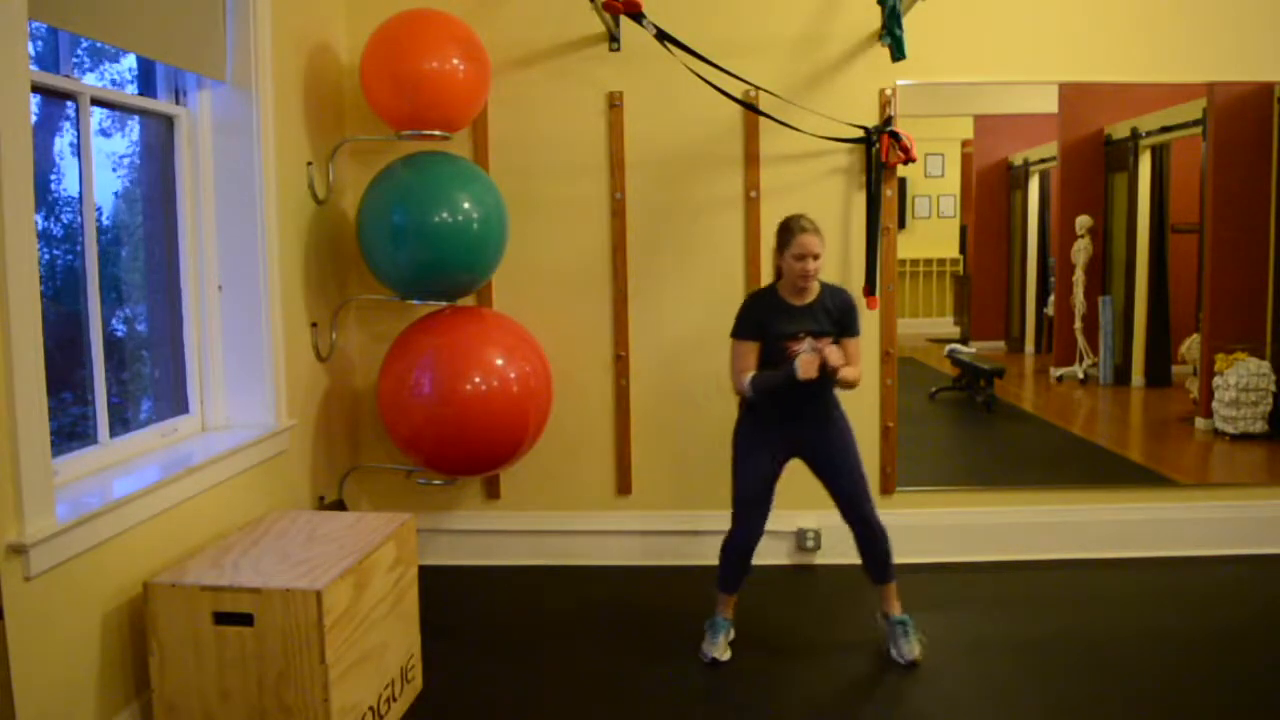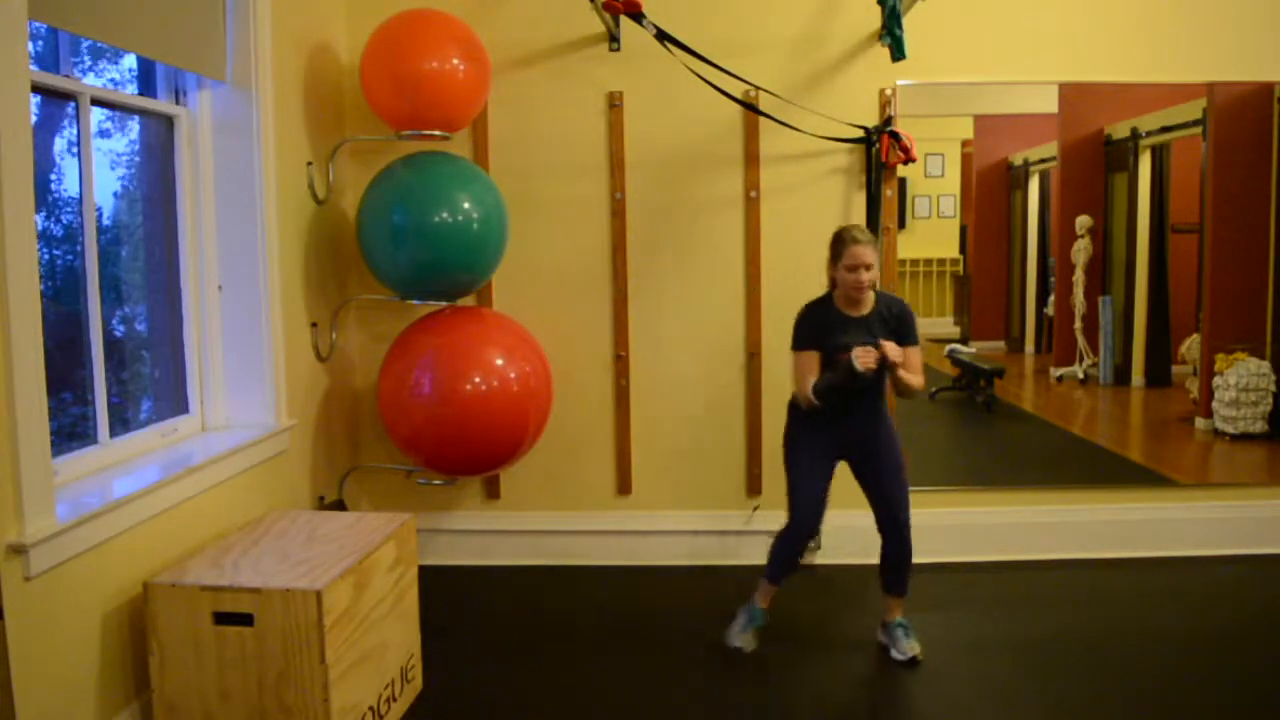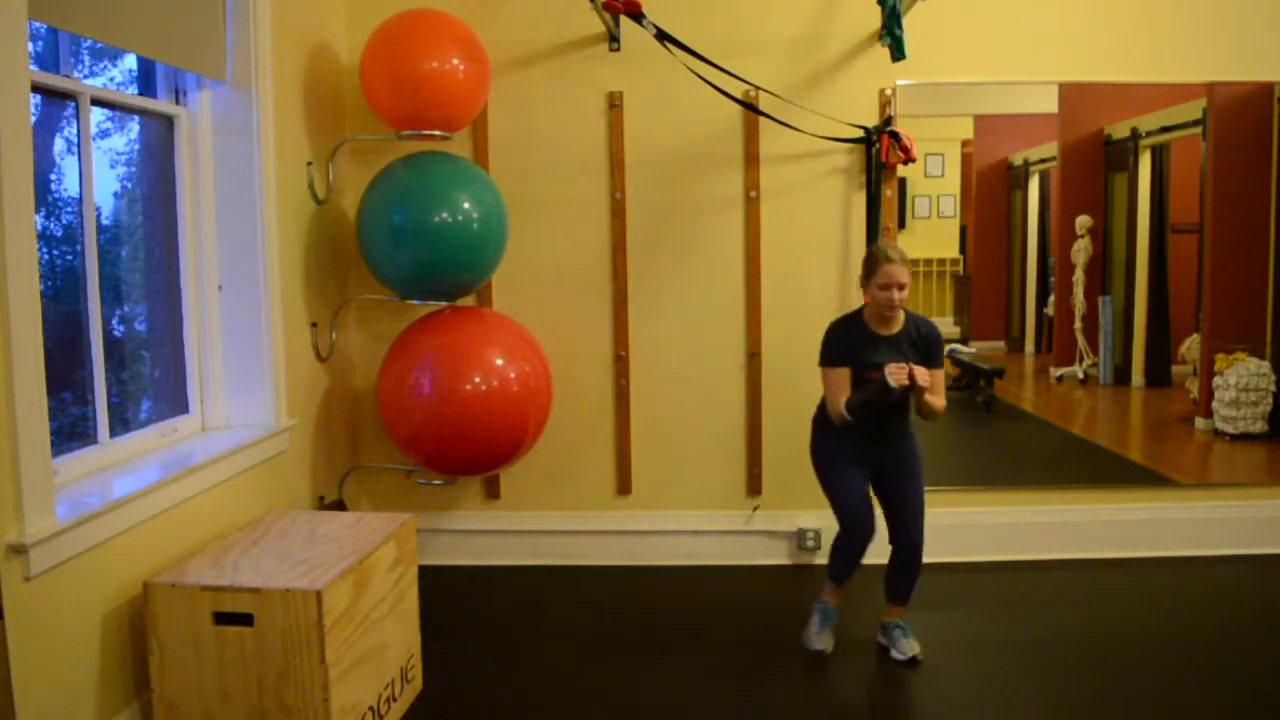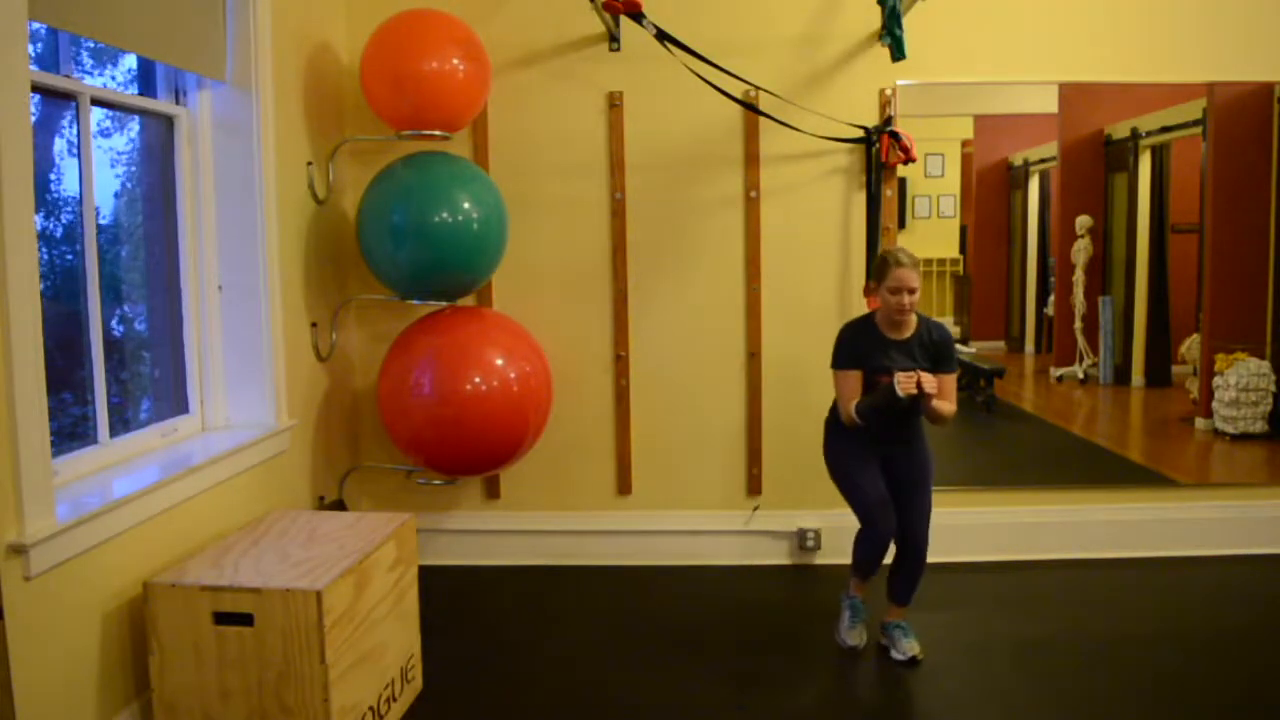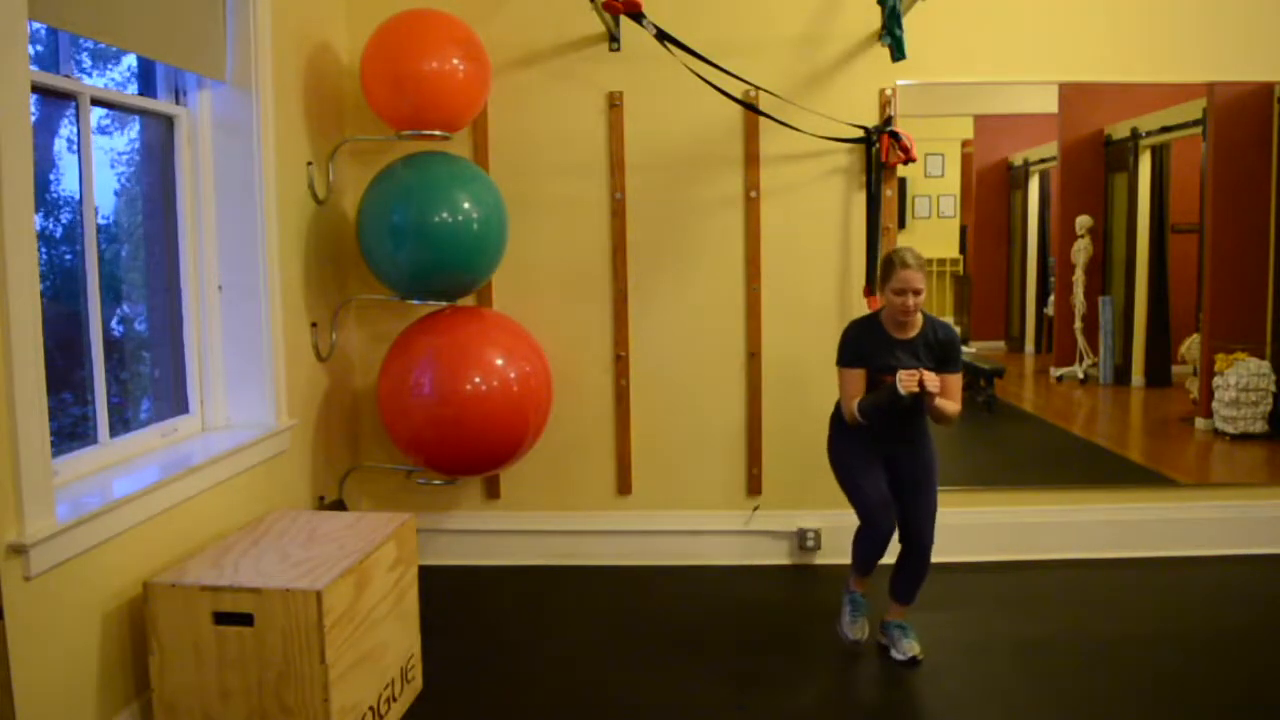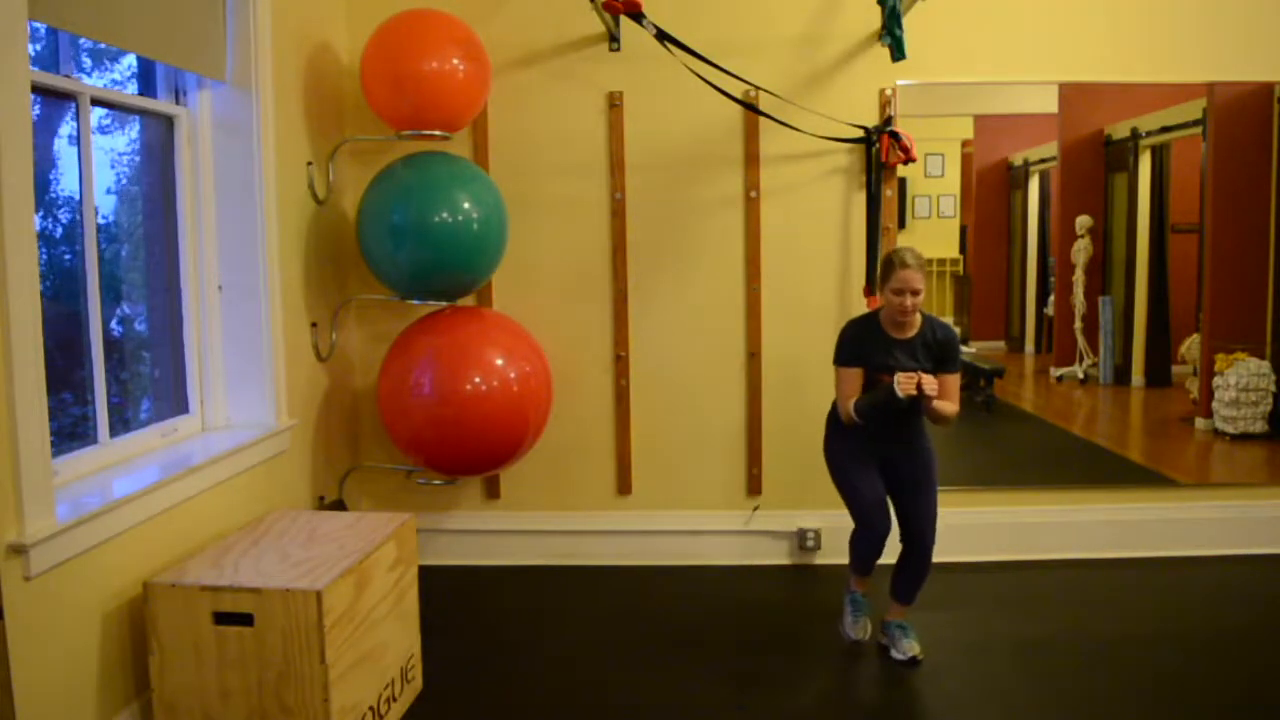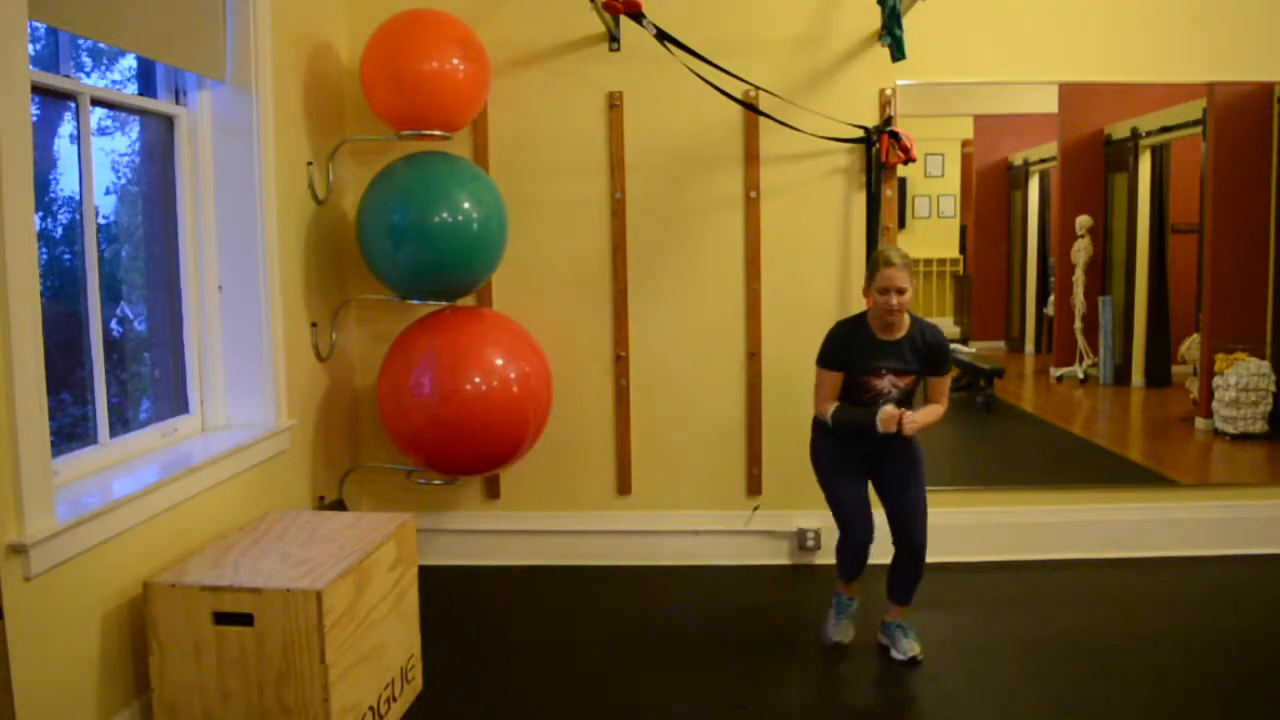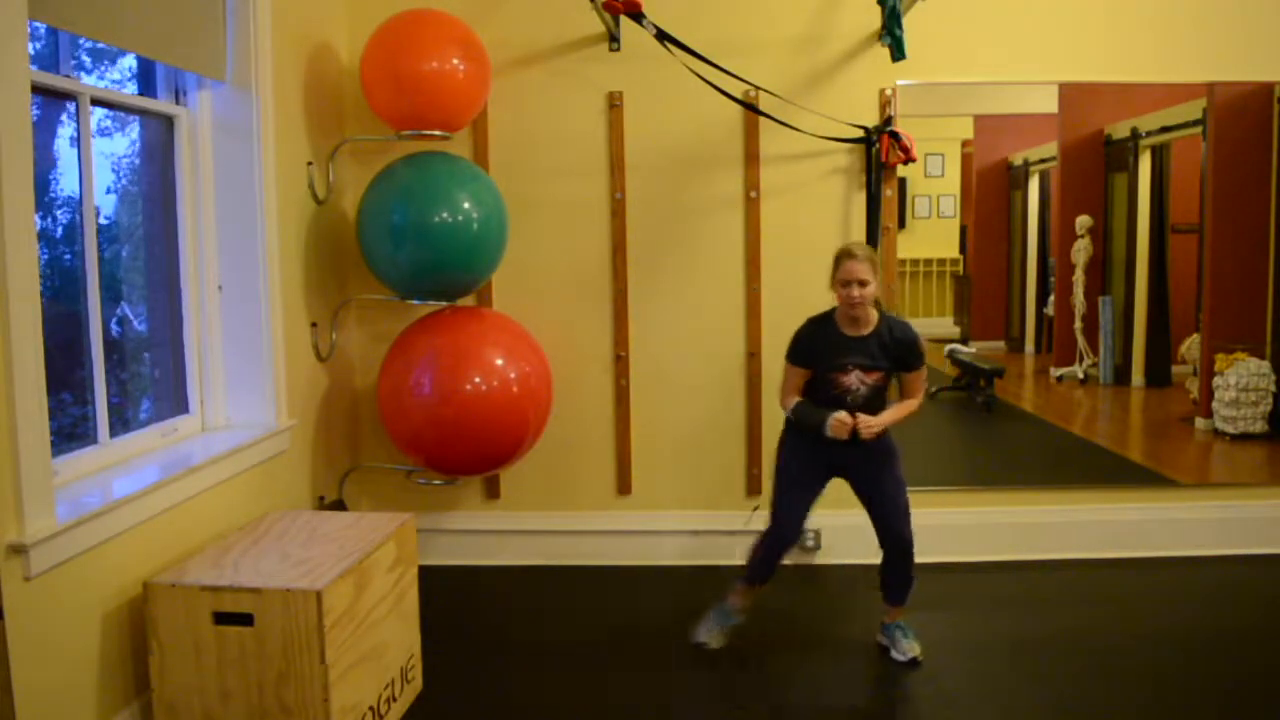
dt=0.2s
person 1, frame 1
left shoulder: (840, 302)
right shoulder: (757, 307)
left elbow: (854, 374)
right elbow: (744, 383)
left wrist: (838, 367)
right wrist: (791, 372)
left hip: (822, 420)
right hip: (762, 427)
left knee: (863, 515)
right knee: (746, 527)
left ankle: (894, 616)
right ankle: (721, 620)
person 1, frame 2
left shoulder: (896, 312)
right shoulder: (813, 317)
left elbow: (915, 386)
right elbow: (807, 393)
left wrist: (898, 370)
right wrist: (851, 370)
left hip: (872, 426)
right hip: (814, 429)
left knee: (897, 526)
right knee: (804, 525)
left ankle: (894, 621)
right ankle: (756, 608)
person 1, frame 3
left shoulder: (925, 333)
right shoulder: (843, 333)
left elbow: (935, 411)
right elbow: (839, 410)
left wrist: (923, 391)
right wrist: (881, 386)
left hip: (895, 441)
right hip: (840, 443)
left knee: (910, 539)
right knee: (858, 527)
left ankle: (893, 624)
right ankle: (827, 605)
person 1, frame 4
left shoulder: (937, 337)
right shoulder: (854, 336)
left elbow: (946, 413)
right elbow: (849, 413)
left wrist: (930, 398)
right wrist: (891, 393)
left hip: (907, 444)
right hip: (852, 444)
left knee: (915, 541)
right knee: (880, 521)
left ankle: (894, 623)
right ankle: (854, 597)
person 1, frame 5
left shoulder: (943, 337)
right shoulder: (859, 335)
left elbow: (951, 413)
right elbow: (852, 411)
left wrist: (932, 397)
right wrist: (893, 392)
left hip: (911, 442)
right hip: (857, 441)
left knee: (920, 539)
right knee: (880, 519)
left ankle: (895, 622)
right ankle: (855, 591)
person 1, frame 6
left shoulder: (942, 337)
right shoulder: (857, 334)
left elbow: (950, 412)
right elbow: (847, 410)
left wrist: (931, 398)
right wrist: (891, 393)
left hip: (908, 442)
right hip: (853, 442)
left knee: (921, 538)
right knee: (874, 522)
left ankle: (895, 623)
right ankle: (857, 591)
person 1, frame 7
left shoulder: (931, 339)
right shoulder: (844, 336)
left elbow: (938, 405)
right elbow: (824, 408)
left wrist: (916, 418)
right wrist: (871, 418)
left hip: (896, 446)
right hip: (839, 446)
left knee: (913, 540)
right knee: (858, 532)
left ankle: (894, 623)
right ankle: (845, 596)
person 1, frame 8
left shoulder: (900, 336)
right shoulder: (812, 333)
left elbow: (914, 397)
right elbow: (789, 399)
left wrist: (881, 421)
right wrist: (824, 420)
left hip: (869, 446)
right hip: (808, 442)
left knee: (899, 540)
right knee: (783, 533)
left ankle: (893, 625)
right ankle: (735, 605)
